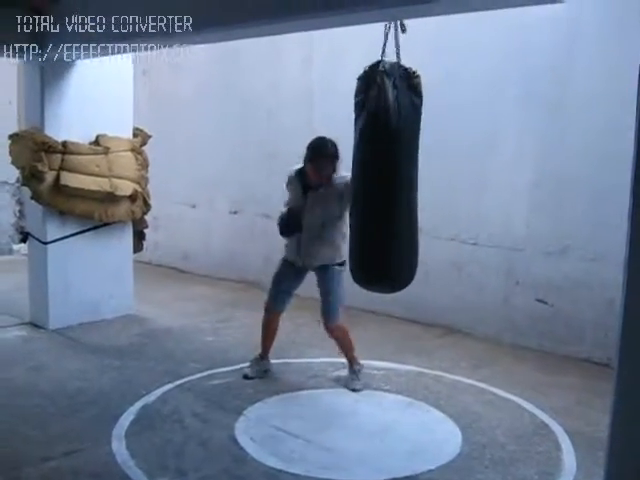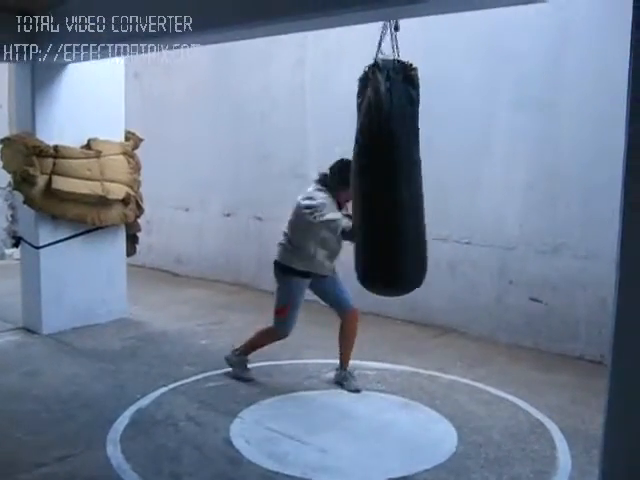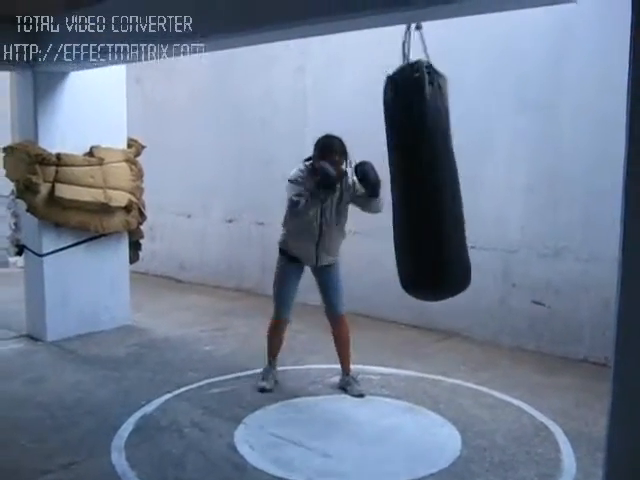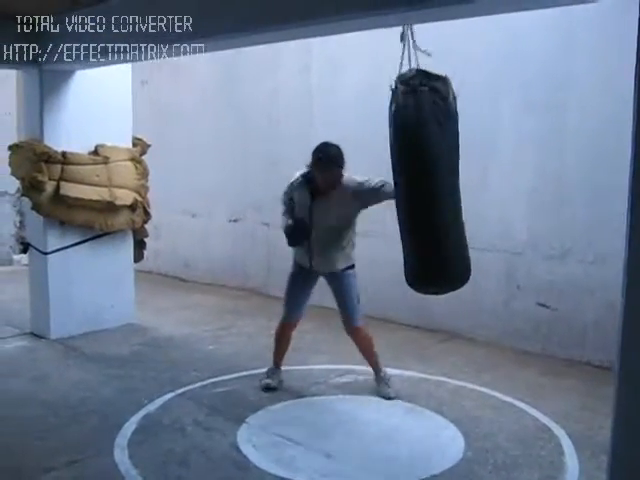
dt=0.4s
person 1, frame 1
left shoulder: (341, 183)
right shoulder: (295, 179)
right wrist: (288, 216)
left hip: (329, 260)
right hip: (296, 257)
left knee: (331, 323)
right knee: (272, 309)
left ankle: (354, 367)
right ankle: (263, 359)
person 1, frame 2
left shoulder: (330, 199)
right shoulder: (318, 199)
right elbow: (331, 220)
left wrist: (345, 225)
right wrist: (355, 230)
left hip: (321, 269)
right hip: (293, 269)
left knee: (350, 315)
right knee: (282, 329)
left ankle: (343, 371)
right ankle: (237, 356)
person 1, frame 3
left shoulder: (347, 180)
right shoulder: (300, 177)
left elbow: (374, 207)
right elbow: (297, 212)
left wrist: (372, 187)
right wrist: (319, 190)
left hip: (328, 257)
right hip: (293, 253)
left knee: (338, 316)
right knee: (281, 315)
left ankle: (347, 375)
right ankle: (270, 368)
person 1, frame 4
left shoulder: (352, 188)
right shoulder: (298, 185)
left elbow: (383, 189)
right elbow: (288, 210)
right wrist: (290, 226)
left hip: (339, 265)
right hip: (305, 263)
left knee: (353, 326)
right knee: (289, 319)
left ankle: (380, 375)
right ankle: (275, 369)
